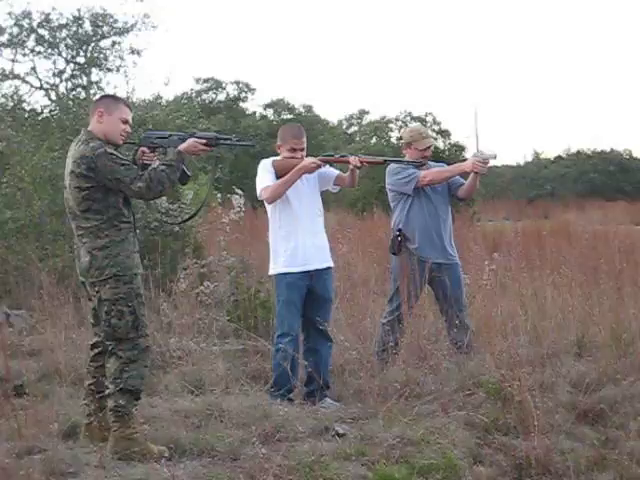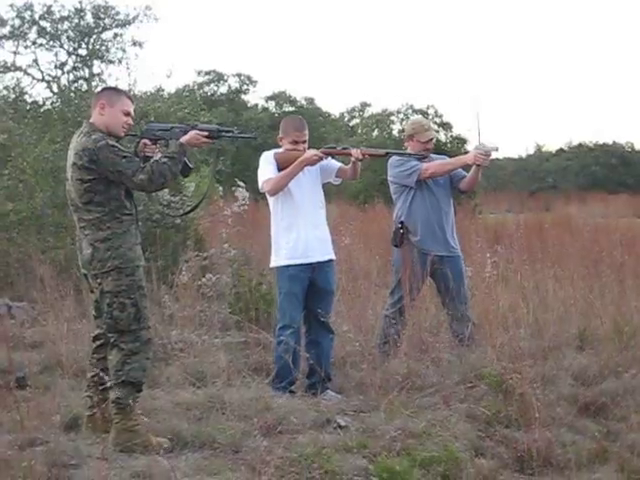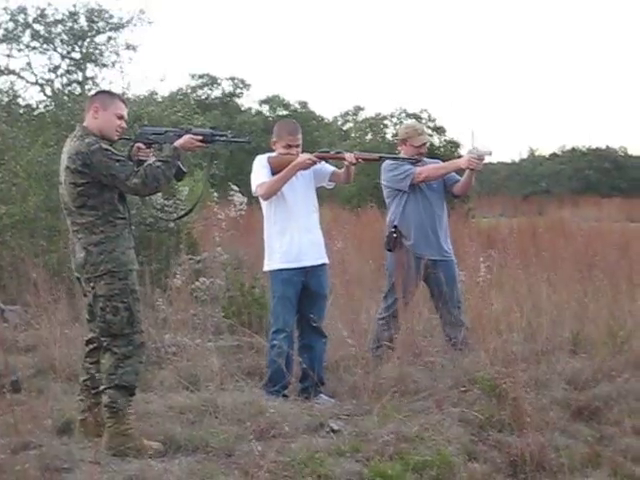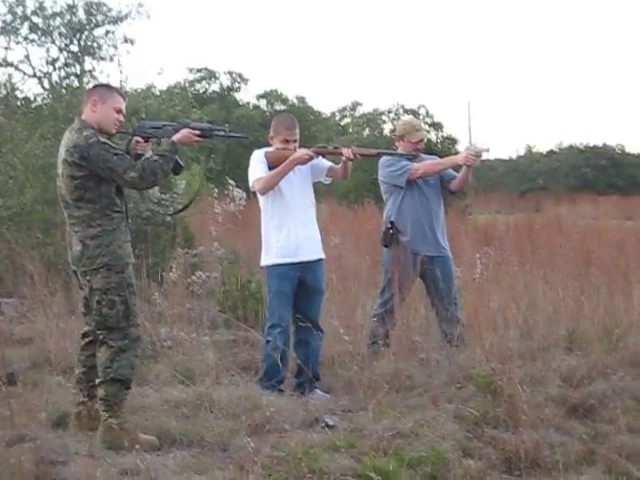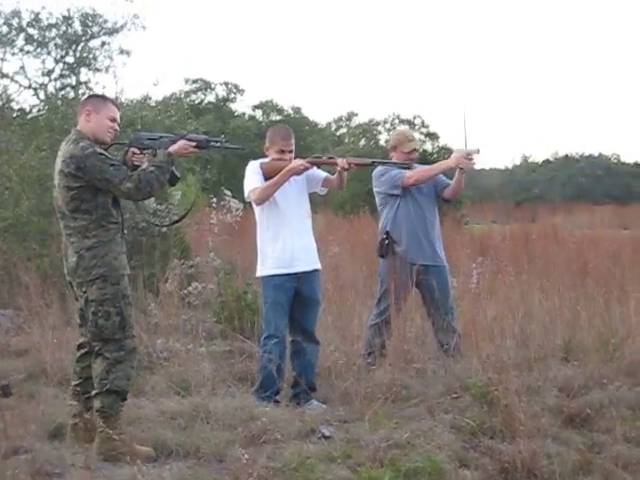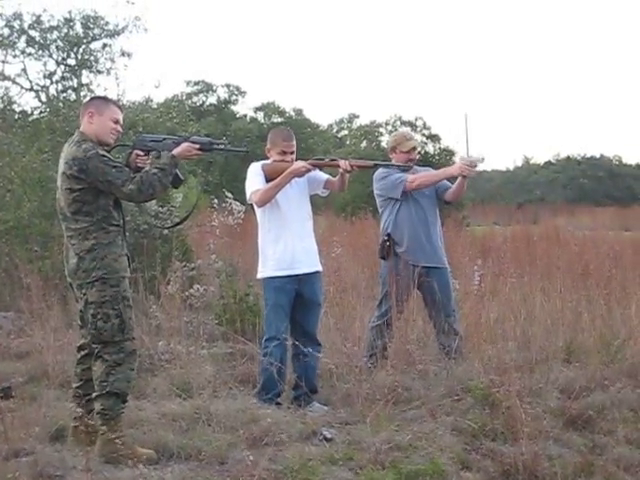
dt=0.2s
person 1, frame 1
left shoulder: (82, 149)
right shoulder: (95, 153)
left elbow: (124, 187)
right elbow: (146, 188)
left wrist: (139, 163)
right wrist: (179, 153)
left hip: (97, 262)
right hip: (114, 263)
left knee: (106, 341)
right knee: (131, 345)
left ankle: (96, 420)
right ankle: (123, 434)
person 1, frame 2
left shoulder: (84, 142)
right shoulder: (97, 145)
left elbow: (126, 179)
right elbow: (149, 180)
left wrist: (140, 156)
right wrist: (181, 145)
left hip: (99, 253)
right hip: (116, 255)
left knee: (108, 333)
right knee: (133, 337)
left ankle: (99, 412)
right ankle: (125, 426)
person 1, frame 3
left shoulder: (78, 146)
right shoulder: (90, 149)
left elbow: (120, 183)
right elbow: (143, 185)
left wrist: (135, 161)
right wrist: (175, 149)
left hip: (93, 257)
right hip: (109, 258)
left knee: (102, 337)
right knee: (126, 341)
left ankle: (91, 415)
right ankle: (118, 430)
person 1, frame 4
left shoulder: (75, 139)
right shoulder: (89, 142)
left elbow: (117, 176)
right elbow: (140, 177)
left wrist: (132, 154)
right wrist: (172, 143)
left hip: (89, 251)
right hip: (105, 252)
left knee: (98, 330)
right knee: (122, 334)
left ankle: (87, 409)
right ankle: (112, 424)
person 1, frame 5
left shoulder: (73, 149)
right shoulder: (84, 153)
left elbow: (113, 187)
right elbow: (136, 188)
left wrist: (129, 165)
right wrist: (169, 154)
left hip: (85, 262)
right hip: (101, 263)
left knee: (93, 341)
right knee: (117, 345)
left ankle: (83, 420)
right ankle: (109, 435)
person 1, frame 6
left shoulder: (76, 151)
right shoulder: (87, 154)
left elbow: (116, 189)
right elbow: (138, 191)
left wrist: (131, 168)
right wrist: (172, 157)
left hip: (87, 264)
right hip: (101, 265)
left knee: (93, 343)
right knee: (118, 348)
left ankle: (84, 422)
right ankle: (110, 437)
person 2, frame 1
left shoulder: (315, 167)
right shoulder: (268, 166)
left elbow: (348, 183)
right elbow: (269, 195)
left wrist: (353, 169)
right wrist: (299, 170)
left hip: (321, 263)
right hip: (288, 266)
left knee: (320, 332)
right knee: (287, 333)
left ankle: (317, 391)
right ankle: (280, 395)
person 2, frame 2
left shoulder: (317, 160)
right shoulder: (270, 159)
left elbow: (349, 175)
right elbow: (271, 188)
left wrist: (355, 161)
right wrist: (301, 162)
left hip: (322, 255)
right hip: (290, 258)
left knee: (321, 324)
right knee: (289, 325)
left ankle: (318, 384)
right ankle: (282, 387)
person 2, frame 3
left shoulder: (310, 164)
right shoulder: (263, 163)
left elbow: (343, 180)
right elbow: (264, 192)
left wrist: (348, 166)
right wrist: (295, 167)
left hip: (315, 260)
right hip: (283, 262)
left knee: (314, 329)
right knee: (282, 329)
left ankle: (312, 387)
right ankle: (274, 392)
person 2, frame 4
left shoulder: (308, 158)
right shoulder: (260, 157)
left elbow: (339, 175)
right elbow: (261, 187)
left wrist: (346, 161)
right wrist: (291, 162)
left hip: (312, 255)
right hip: (280, 257)
left knee: (310, 324)
right knee: (278, 324)
left ankle: (307, 383)
right ankle: (270, 386)
person 2, frame 5
left shoulder: (303, 169)
right shoulder: (256, 168)
left elbow: (335, 185)
right elbow: (257, 197)
left wrist: (341, 171)
right wrist: (287, 171)
left hip: (308, 265)
right hip: (276, 267)
left knee: (306, 334)
right knee: (275, 334)
left ankle: (303, 393)
right ankle: (266, 397)
person 2, frame 6
left shoulder: (304, 170)
right shoulder: (257, 170)
left elbow: (336, 187)
right elbow: (259, 199)
left wrist: (343, 173)
right wrist: (289, 174)
left hip: (309, 267)
right hip: (277, 269)
left knee: (308, 336)
right knee: (276, 337)
left ankle: (305, 395)
right ankle: (267, 399)
person 3, frame 1
left shoulder: (442, 168)
right shoulder: (395, 171)
left elbow: (464, 193)
right elbow: (426, 178)
left wrist: (475, 174)
right wrist: (464, 166)
left hip: (445, 253)
right hip: (410, 254)
left knee: (457, 310)
right knee: (398, 309)
left ankle: (467, 357)
right ankle: (383, 359)
person 3, frame 2
left shoulder: (443, 161)
right shoulder: (397, 163)
left elbow: (466, 185)
right elbow: (428, 171)
left wrist: (477, 166)
right wrist: (466, 159)
left hip: (447, 246)
right hip: (412, 246)
left knee: (458, 302)
right knee: (399, 301)
right ankle: (385, 352)
person 3, frame 3
left shoulder: (437, 166)
right shoulder: (391, 168)
left elbow: (459, 190)
right elbow: (421, 176)
left wrist: (470, 170)
right wrist: (459, 163)
left hip: (440, 250)
right hip: (406, 250)
left knee: (452, 307)
right knee: (392, 305)
right ankle: (379, 355)
person 3, frame 4
left shoulder: (434, 162)
right shoulder: (388, 163)
left elbow: (457, 186)
right elbow: (418, 172)
left wrist: (468, 166)
right wrist: (457, 160)
left hip: (436, 246)
right hip: (402, 246)
left knee: (448, 302)
right knee: (388, 301)
right ankle: (375, 351)
person 3, frame 5
left shoulder: (428, 172)
right shoulder: (382, 174)
left elbow: (450, 193)
right elbow: (411, 179)
left wrist: (460, 171)
right wrist: (448, 163)
left hip: (433, 255)
right hip: (398, 256)
left knee: (445, 312)
right knee: (385, 311)
right ankle: (370, 362)
person 3, frame 6
left shoulder: (428, 173)
right shoulder: (383, 176)
left elbow: (451, 196)
right elbow: (414, 183)
left wrist: (463, 177)
right wrist: (452, 170)
left hip: (434, 257)
right hip: (399, 257)
left knee: (446, 314)
right knee: (386, 313)
left ankle: (456, 362)
right ankle: (371, 363)
